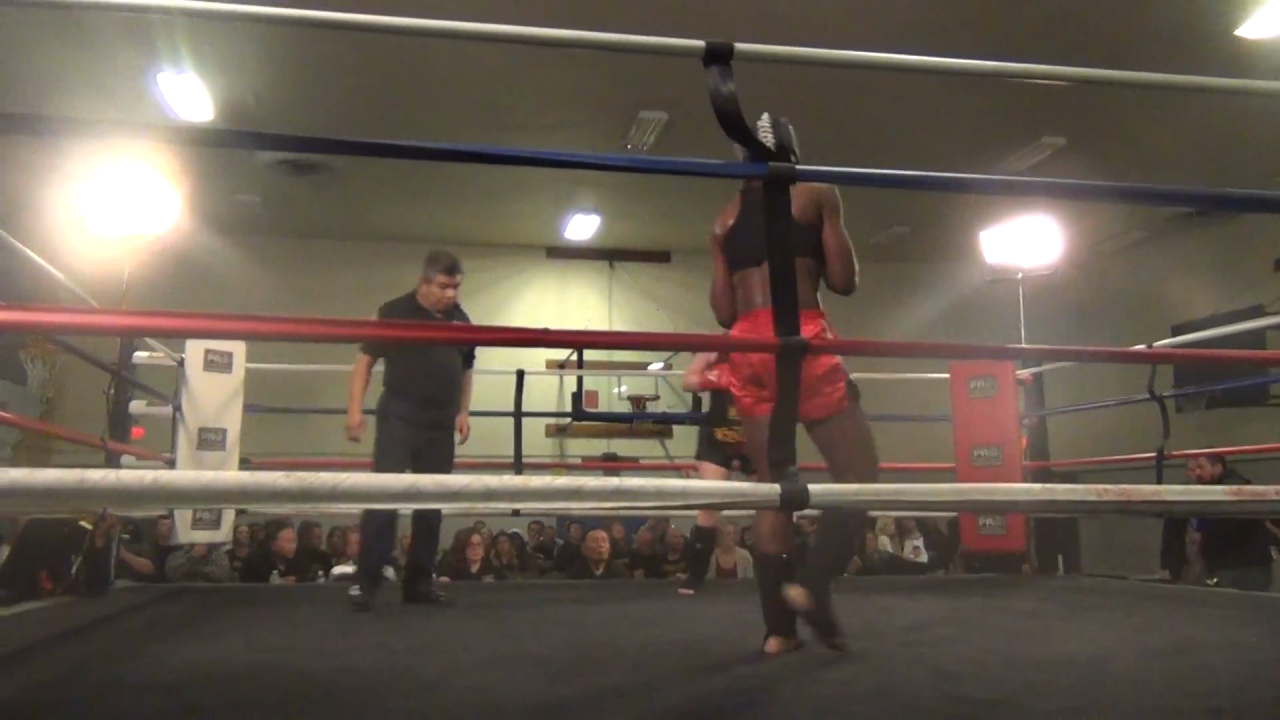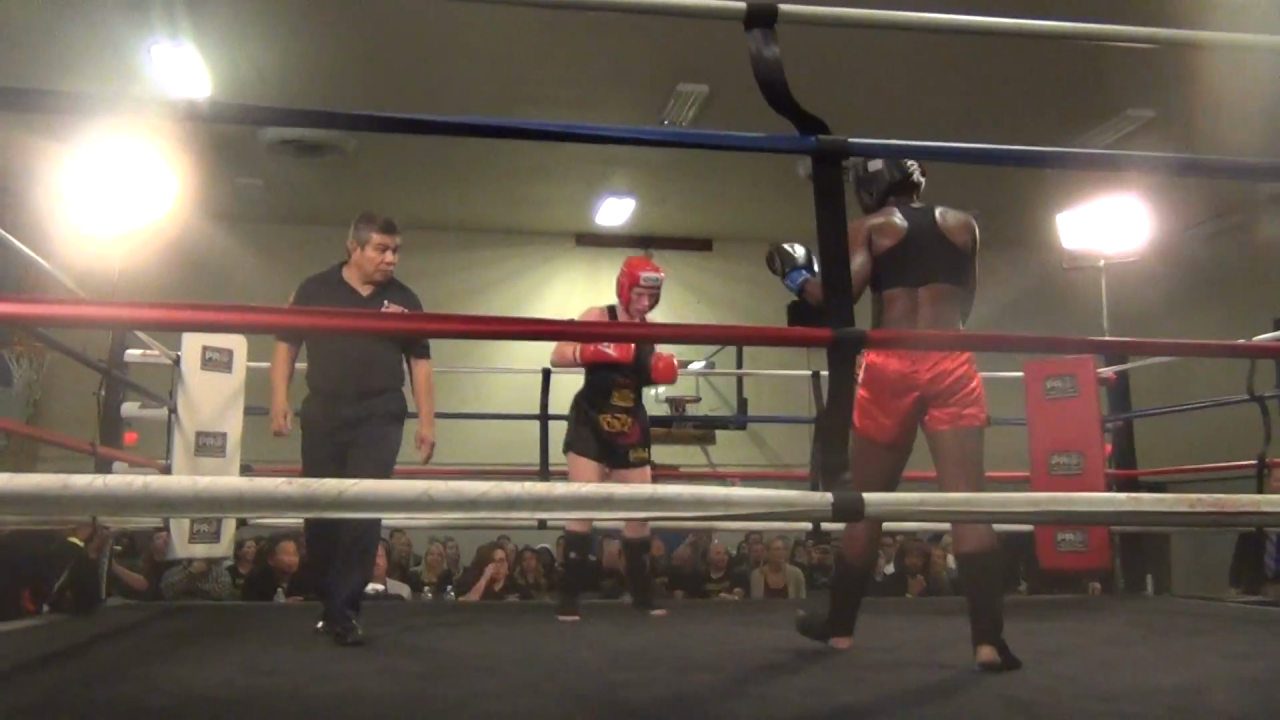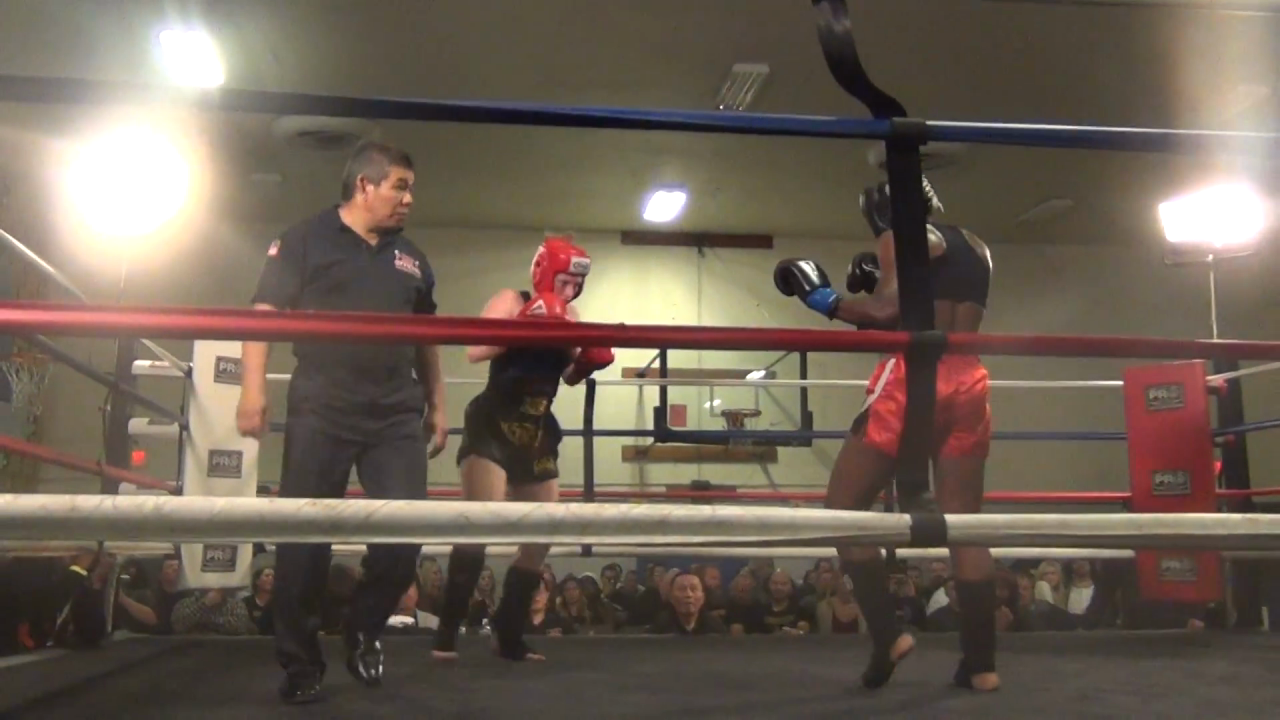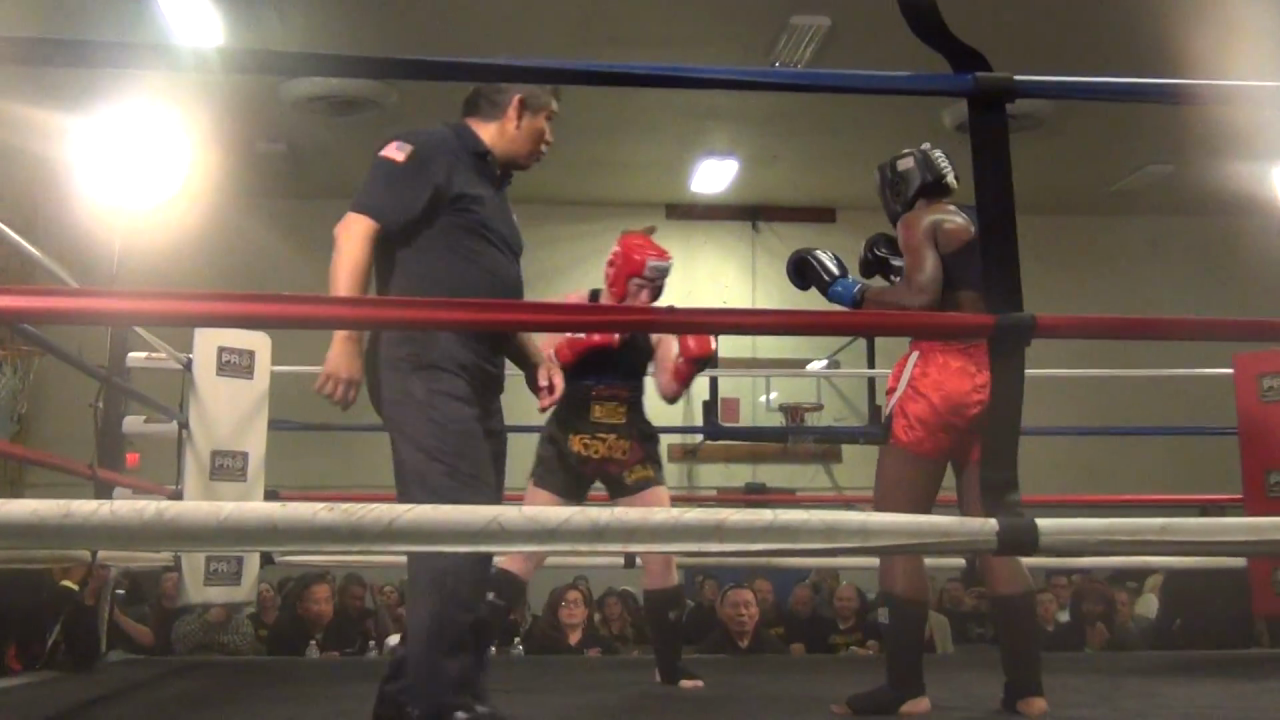
dt=0.7s
person 1, frame 1
left shoulder: (725, 214)
right shoulder: (817, 194)
left elbow: (723, 306)
right elbow: (844, 280)
left hip: (745, 346)
right hip: (803, 340)
left knee: (773, 492)
right knee: (858, 474)
left ankle: (778, 627)
right ankle: (809, 585)
person 1, frame 2
left shoulder: (870, 228)
right shoulder: (962, 224)
right elbow: (963, 306)
left wrist: (796, 275)
left hip: (889, 365)
right hip: (951, 363)
left ankle: (839, 623)
right ankle: (989, 638)
person 1, frame 3
left shoulder: (899, 239)
right shoulder: (977, 247)
left elbow: (887, 312)
left wrist: (823, 296)
left hip: (912, 377)
right hip: (968, 381)
left knee: (843, 504)
left ankle: (887, 634)
right ankle: (981, 661)
person 1, frame 4
left shoulder: (920, 221)
left elbow: (922, 298)
left wrist: (848, 290)
right wrist: (899, 272)
left hip: (937, 375)
right hip: (990, 377)
person 2, frame 1
left shoulder: (460, 320)
right shoulder: (394, 312)
left elbow: (465, 371)
right elbow: (365, 360)
left wrist: (463, 411)
right wrist: (355, 409)
left hip: (440, 421)
right hip: (399, 414)
left knee: (430, 503)
left ankle: (417, 582)
right ankle: (365, 581)
person 2, frame 2
left shoulder: (404, 300)
right shoulder: (314, 290)
left elbow: (419, 362)
right elbow: (286, 345)
left wrist: (426, 421)
right wrist: (279, 399)
left hip: (379, 418)
right hip: (323, 418)
left knee: (361, 512)
right knee: (321, 517)
left ankle: (344, 611)
right ankle: (330, 604)
person 2, frame 3
left shoulder: (411, 257)
right shoulder: (305, 240)
left elbow: (425, 337)
right elbow: (265, 314)
left wrist: (435, 405)
right wrist: (253, 385)
left hip: (396, 410)
right hip: (323, 407)
right knee: (306, 534)
left ankle: (364, 630)
right ankle: (299, 665)
person 2, frame 4
left shoulder: (493, 189)
right shoulder: (427, 151)
right elbow: (355, 231)
left wrist: (534, 358)
right wrist: (347, 337)
left hip: (477, 376)
right hip: (426, 364)
person 3, frame 1
right shoulder: (713, 353)
right elbow: (688, 382)
right wrist: (710, 379)
right hip: (717, 434)
right knee: (709, 507)
right ankle: (693, 577)
person 3, frame 2
right shoulder: (597, 318)
right elbow: (558, 357)
left wrist: (662, 372)
right wrist: (594, 352)
left hip: (631, 425)
right hip: (591, 421)
left ankle: (642, 593)
right ankle: (569, 597)
person 3, frame 3
left shoulder: (567, 319)
right shoulder: (510, 302)
left elbow: (572, 374)
right elbow: (476, 350)
left wrist: (593, 358)
right wrist: (526, 323)
left hip: (536, 433)
right hip: (492, 424)
left knee: (538, 540)
left ankle: (508, 636)
right ankle: (446, 633)
person 3, frame 4
right shoulder: (577, 306)
left elbow: (669, 390)
left wrist: (691, 361)
right wrist: (581, 341)
left hip: (630, 445)
right hip: (569, 443)
left knee: (660, 553)
right knee: (526, 546)
left ankle: (672, 665)
